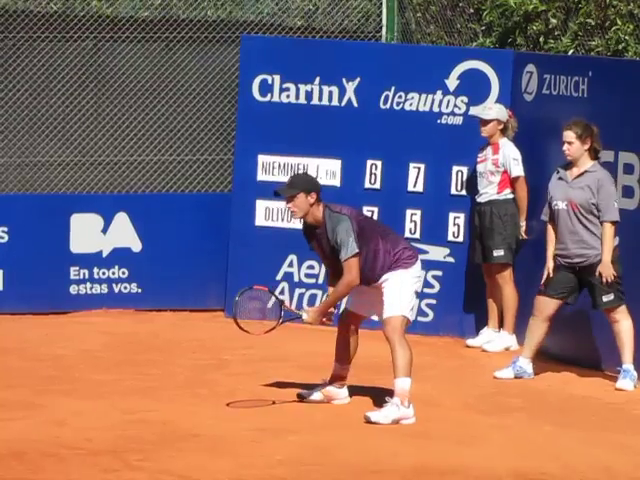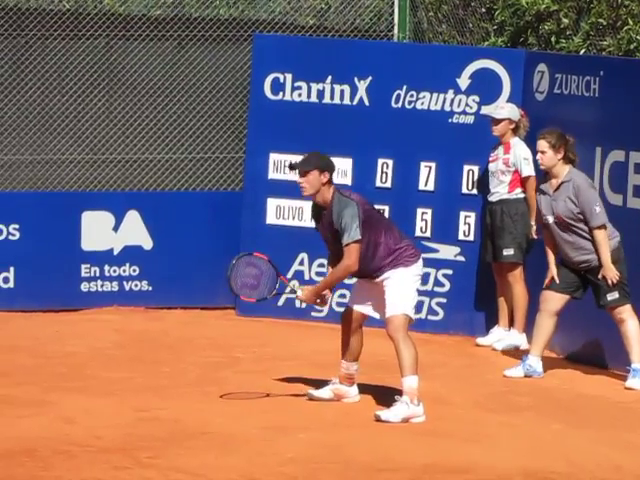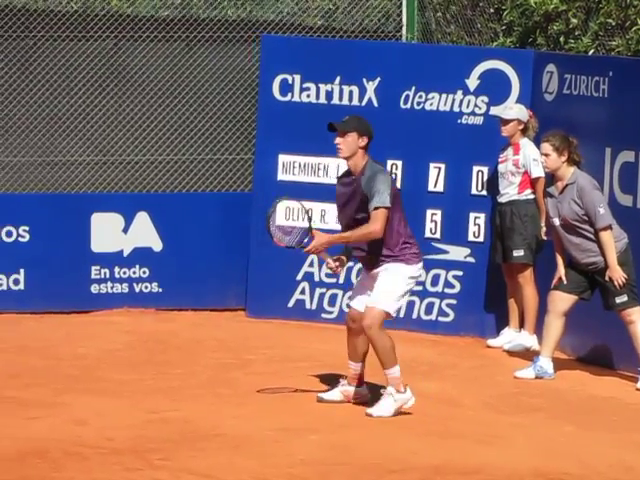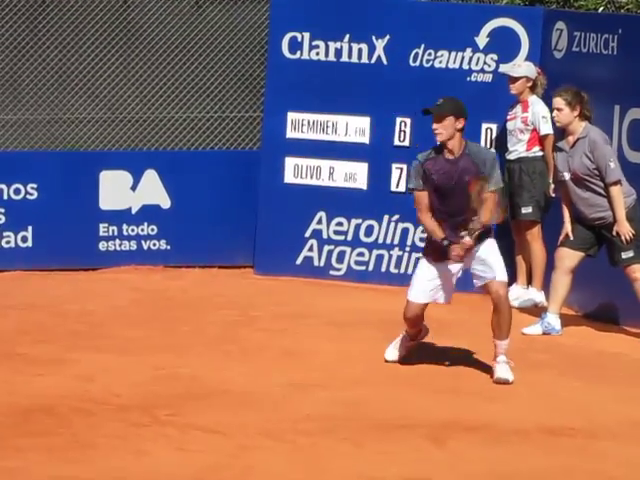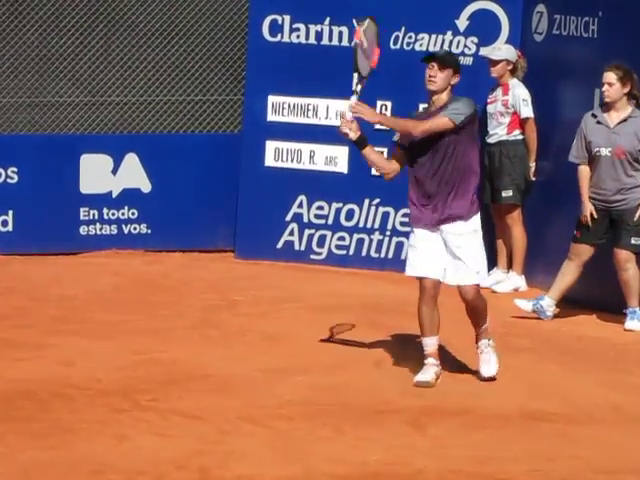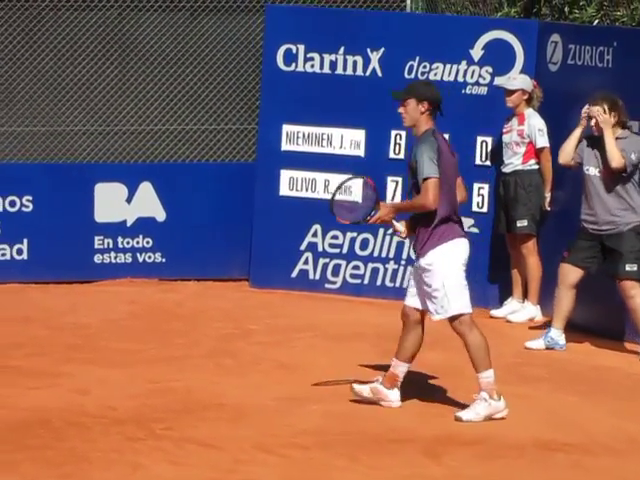
dt=0.7s
person 1, frame 1
left shoulder: (340, 222)
right shoulder: (311, 229)
left elbow: (351, 278)
right elbow: (334, 266)
left wrist: (321, 309)
right wrist: (328, 304)
left hip: (401, 268)
right hip: (372, 273)
left knee: (393, 329)
right knee: (347, 322)
left ankle: (402, 404)
right ankle: (337, 386)
person 1, frame 2
left shoulder: (347, 207)
right shoulder: (318, 210)
left elbow: (351, 263)
right elbow: (336, 252)
left wrist: (316, 289)
right wrist: (327, 286)
left hip: (401, 265)
right hip: (373, 271)
left knee: (396, 327)
right knee: (350, 320)
left ankle: (412, 402)
right ankle: (346, 384)
person 1, frame 3
left shoulder: (378, 176)
right shoulder: (344, 180)
left elbow: (376, 229)
left wrist: (329, 240)
right wrist: (344, 256)
left hip: (400, 262)
right hip: (374, 263)
left knee: (372, 322)
right knee: (354, 320)
left ankle: (398, 390)
right ankle: (354, 385)
person 1, frame 4
left shoulder: (485, 157)
right shoulder: (423, 164)
left elbow: (490, 205)
right elbow: (424, 213)
left wrist: (470, 237)
right wrist: (447, 243)
left hip: (479, 240)
right hip: (441, 247)
left knee: (500, 294)
right knee: (412, 312)
left ankle: (500, 358)
right ankle: (412, 336)
person 1, frame 5
left shoulder: (464, 107)
right shoulder: (413, 124)
left elbow: (421, 129)
right elbow: (389, 169)
left wrist: (375, 116)
right wrist: (359, 138)
left hip: (462, 218)
right hip: (424, 221)
left knee: (469, 292)
right knee: (428, 288)
left ankle: (483, 341)
right ankle: (431, 361)
person 1, frame 6
left shoulder: (424, 146)
right shoulder: (441, 145)
left elbow: (428, 200)
right elbow: (458, 194)
left wrist: (393, 210)
right wrist: (406, 214)
left hip: (441, 247)
right hip: (429, 247)
left knee: (461, 320)
right knee: (411, 316)
left ankle: (491, 397)
right ankle: (388, 386)
person 2, frame 1
left shoulder: (600, 178)
right shoulder: (557, 178)
left elbow: (608, 222)
left wrist: (606, 260)
right wrist: (549, 257)
left hip: (596, 260)
right hip: (564, 260)
left knee: (616, 312)
right knee: (541, 308)
right ankle: (523, 364)
person 2, frame 2
left shoulder: (579, 183)
right shoulder: (543, 189)
left elbow: (599, 225)
right elbow: (548, 230)
left wrist: (607, 263)
right wrist: (552, 264)
left hip: (603, 256)
right hip: (571, 260)
right knee: (547, 303)
right ankle: (533, 362)
person 2, frame 3
left shoulder: (583, 184)
right shoulder: (550, 190)
left elbow: (604, 226)
right elbow: (557, 232)
left wrist: (613, 265)
right wrist: (560, 264)
left hip: (611, 257)
right hip: (579, 262)
right knee: (555, 304)
right ankle: (543, 364)
person 2, frame 4
left shoulder: (595, 139)
right shoulder: (559, 145)
left elbow: (614, 181)
right elbow: (564, 187)
right wrist: (567, 221)
left hip: (619, 214)
right hip: (586, 217)
right knee: (562, 261)
right ankle: (551, 320)
person 2, frame 5
right shoulder: (590, 120)
right elbow: (583, 164)
right wrist: (585, 200)
right hip: (597, 203)
right knee: (576, 255)
right ankle: (546, 304)
person 2, frame 6
right shoulder: (589, 143)
left elbow: (617, 163)
right elbow: (563, 159)
left wrist: (607, 130)
right wrist: (580, 127)
right hip: (591, 228)
right knee: (566, 276)
right ankle: (555, 335)
person 3, frame 1
left shoulder: (507, 149)
right shoulder: (484, 151)
left elbow: (520, 187)
right elbow: (483, 184)
left wrist: (521, 221)
right wrist: (481, 211)
left hip: (502, 212)
right hip: (482, 211)
left knee: (503, 276)
right knee: (489, 275)
left ankle: (508, 335)
right ankle: (492, 329)
person 3, frame 2
left shoulder: (519, 149)
right shoulder: (496, 150)
left elbow: (531, 186)
right elbow: (494, 183)
left wrist: (532, 221)
right wrist: (493, 211)
left hip: (513, 211)
right hip: (494, 211)
left knee: (514, 275)
right knee: (499, 274)
left ankle: (519, 334)
right ankle: (502, 328)
person 3, frame 3
left shoulder: (528, 149)
right shoulder: (505, 151)
left elbow: (540, 187)
right elbow: (504, 184)
left wrist: (543, 222)
right wrist: (502, 212)
left hip: (522, 212)
right hip: (504, 212)
left knee: (524, 276)
right knee: (510, 276)
left ankle: (529, 335)
right ankle: (513, 330)
person 3, frame 4
left shoulder: (537, 107)
right shoulder: (513, 109)
left elbow: (549, 144)
right elbow: (512, 141)
left wrist: (550, 179)
right wrist: (508, 169)
left hip: (531, 170)
right hip: (512, 169)
left knee: (532, 233)
right knee: (517, 232)
left ankle: (537, 291)
right ankle: (521, 286)
person 3, frame 5
left shoulder: (518, 90)
right shoulder: (494, 92)
left elbow: (530, 128)
right elbow: (492, 125)
left wrist: (531, 162)
right wrist: (489, 153)
left hip: (511, 153)
right hip: (492, 152)
left knee: (512, 217)
right knee: (498, 217)
left ankle: (517, 276)
right ankle: (501, 270)
person 3, frame 6
left shoulder: (533, 120)
right shoulder: (510, 121)
left elbow: (545, 157)
right elbow: (508, 154)
left wrist: (546, 192)
right wrist: (506, 181)
left hip: (526, 183)
right hip: (507, 182)
left knee: (527, 247)
right knee: (513, 246)
left ankle: (533, 306)
right ankle: (516, 300)
